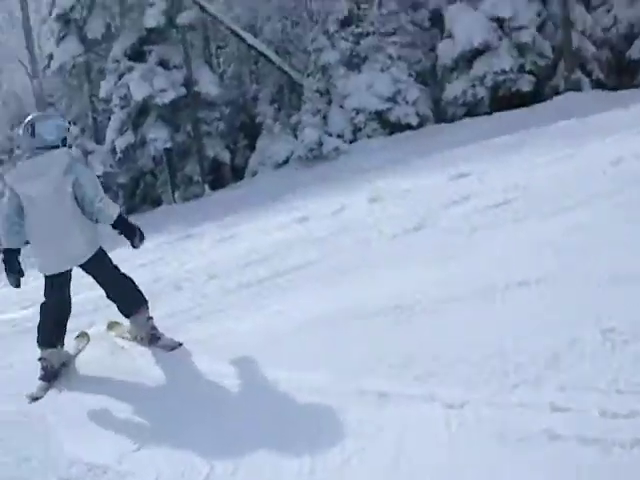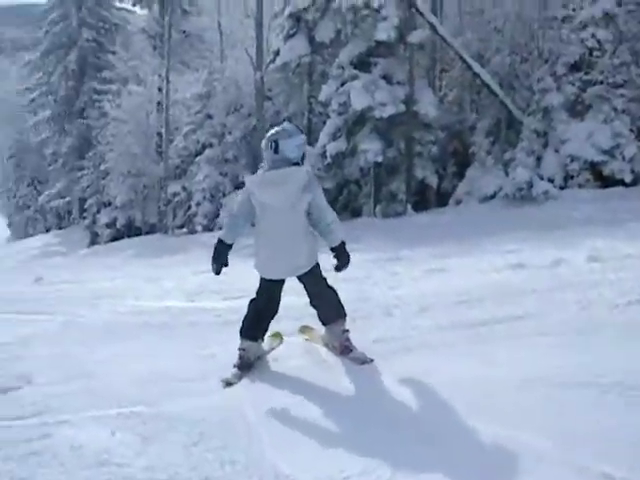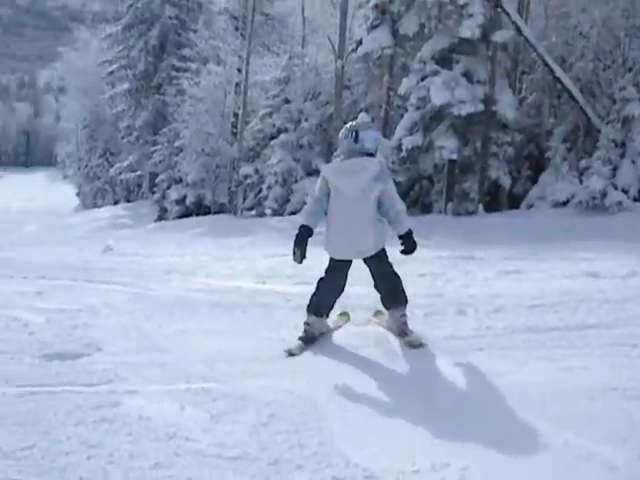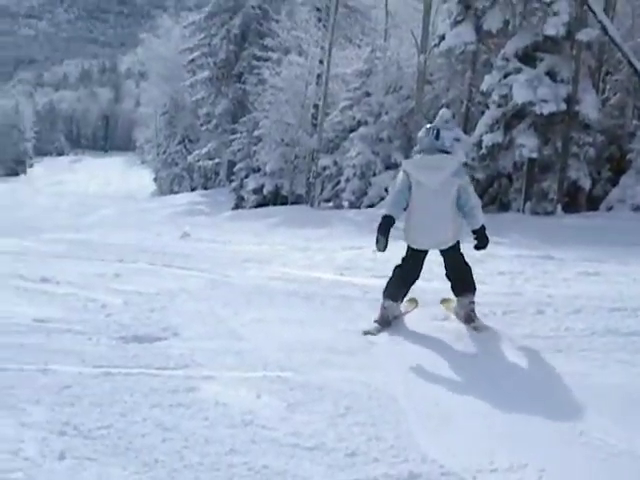
dt=0.5s
person 1, frame 1
right shoulder: (69, 163)
right elbow: (96, 200)
right wrist: (123, 224)
left hip: (51, 259)
right hip: (84, 246)
left knee: (55, 303)
right knee: (114, 282)
left ankle: (51, 357)
right ankle: (143, 326)
person 1, frame 2
left shoulder: (255, 185)
right shoulder: (306, 181)
left elbow: (237, 218)
right elbow: (324, 218)
left wrist: (223, 246)
right wrist: (339, 247)
left hip: (269, 260)
right hip: (303, 255)
left knee: (265, 301)
right knee: (320, 292)
left ankle: (249, 347)
right ankle: (337, 335)
person 1, frame 3
left shoulder: (331, 173)
right shoulder: (379, 172)
left elbow: (316, 205)
right elbow: (393, 207)
left wrist: (303, 233)
right wrist: (406, 234)
left hip: (339, 242)
right hip: (371, 240)
left knee: (332, 281)
right knee: (385, 277)
left ankle: (314, 323)
right ankle: (398, 319)
person 1, frame 4
left shoulder: (411, 168)
right shoulder: (456, 169)
left elbow: (397, 197)
right elbow: (470, 203)
left wrist: (386, 223)
right wrist: (479, 229)
left hip: (417, 233)
right hip: (448, 233)
left knee: (408, 268)
right knee: (456, 265)
left ankle: (389, 307)
right ankle: (466, 306)
